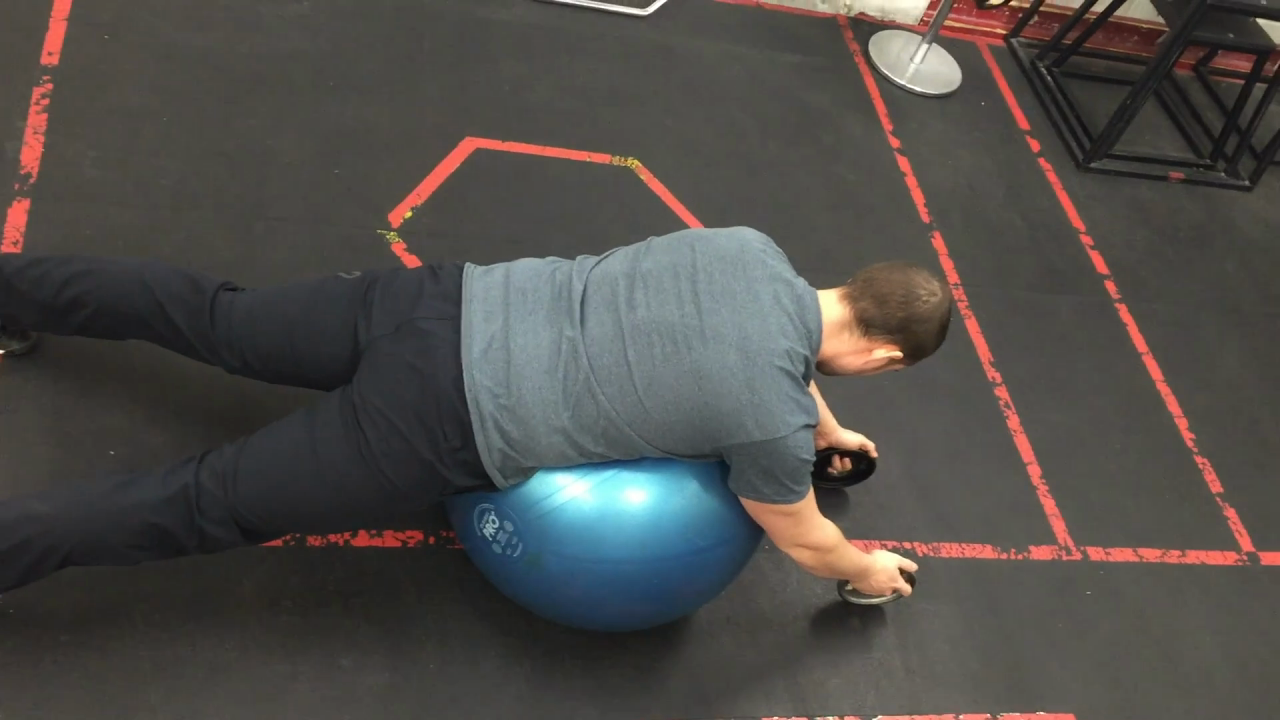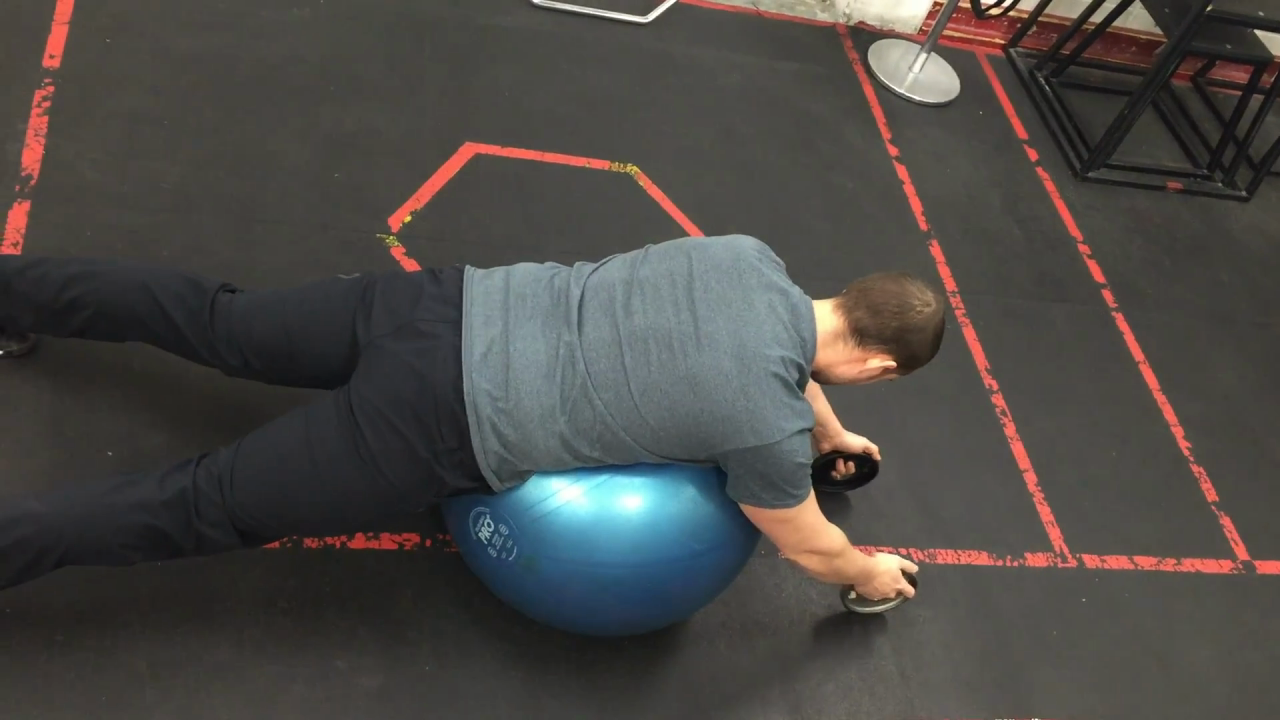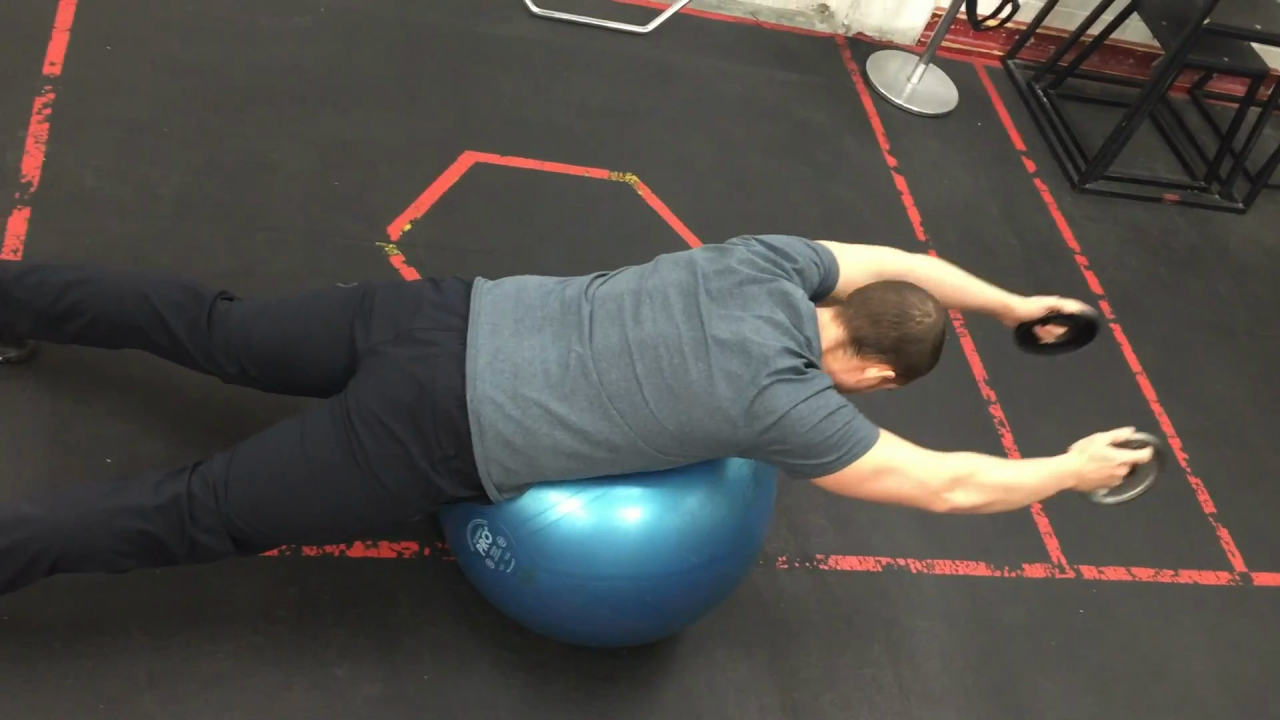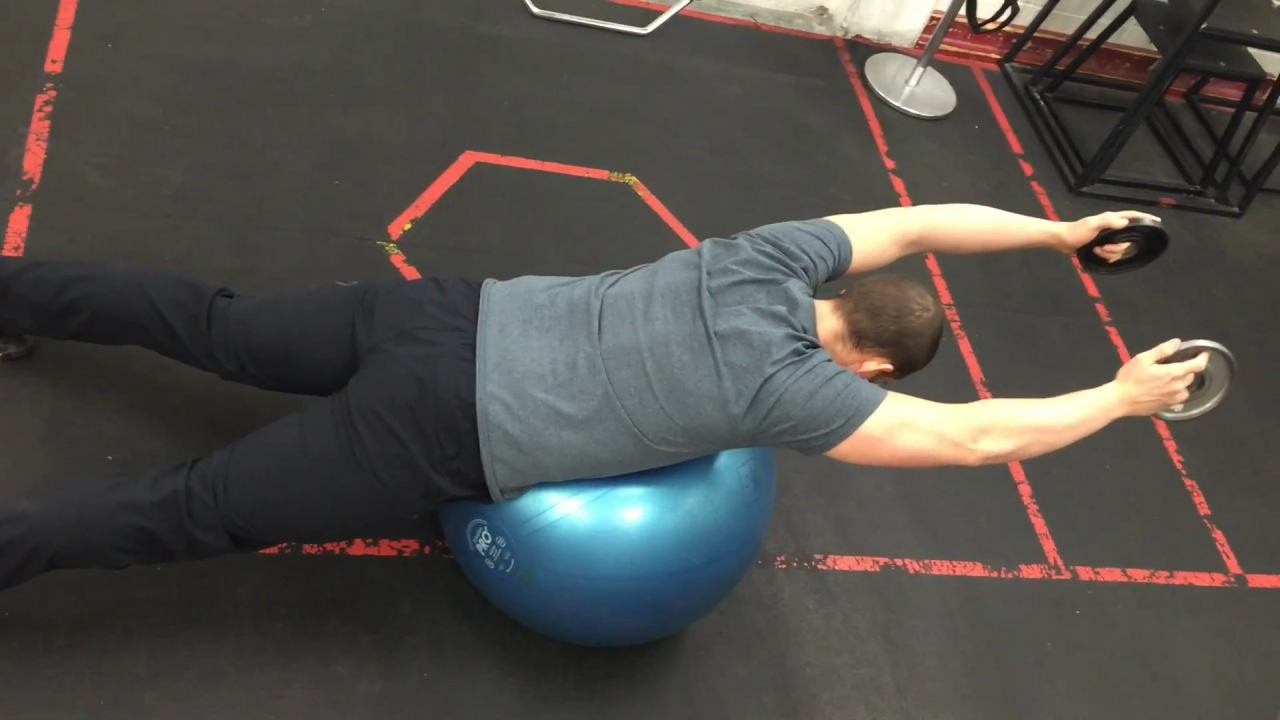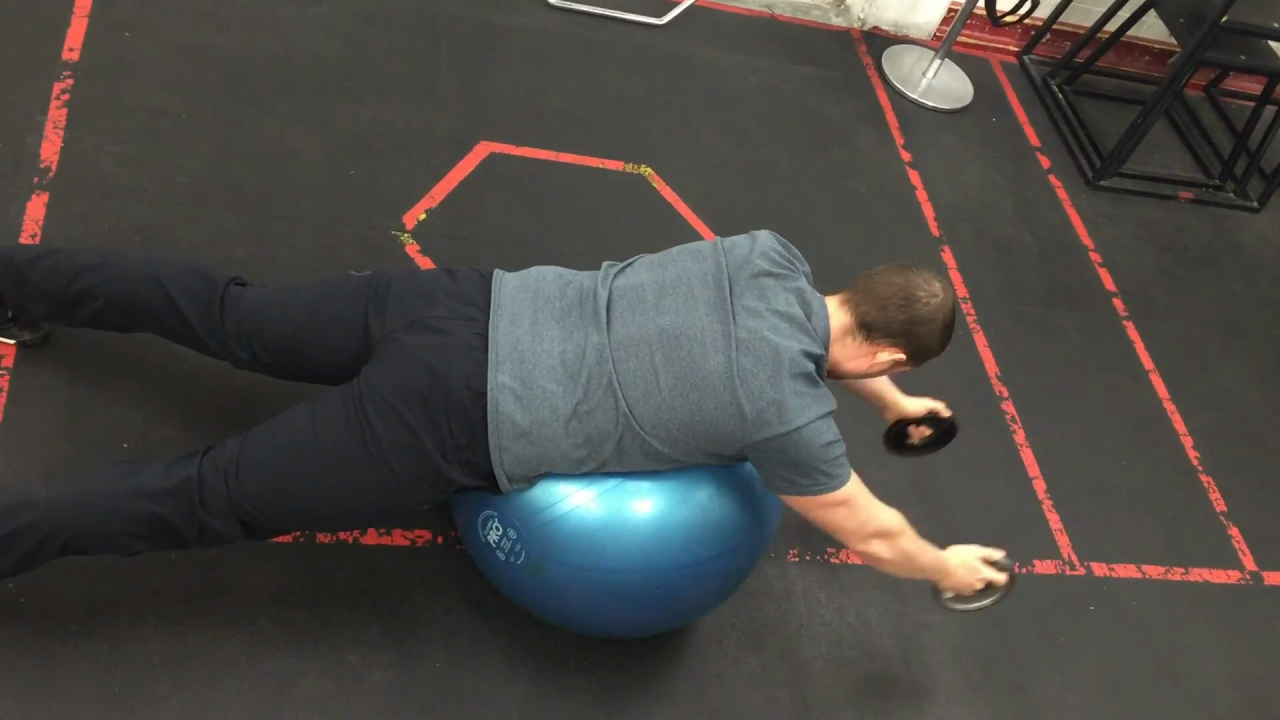
dt=1s
person 1, frame 1
left shoulder: (754, 251)
right shoulder: (769, 420)
right elbow: (804, 541)
left wrist: (825, 428)
right wrist: (871, 571)
left hip: (444, 303)
right hip: (437, 422)
left knee: (219, 319)
right knee: (206, 505)
person 1, frame 2
left shoulder: (754, 260)
right shoulder: (763, 422)
right elbow: (809, 547)
left wrist: (831, 432)
right wrist: (872, 574)
left hip: (446, 305)
right hip: (434, 418)
left knee: (216, 322)
right knee: (204, 505)
person 1, frame 3
left shoulder: (772, 264)
right shoulder: (777, 401)
left elbow: (898, 262)
right elbow: (949, 483)
left wrist: (1013, 301)
right wrist: (1075, 468)
left hip: (446, 314)
right hip: (436, 428)
left knee: (218, 330)
right knee: (200, 513)
person 1, frame 4
left shoulder: (769, 256)
right shoulder: (783, 389)
left elbow: (914, 223)
right elbow: (972, 437)
left wrist: (1064, 231)
right wrist: (1124, 398)
left hip: (446, 316)
right hip: (440, 430)
left knee: (219, 331)
right knee: (201, 511)
person 1, frame 5
left shoulder: (773, 254)
right shoulder: (785, 413)
right elbow: (870, 533)
left wrist: (894, 404)
right wrist: (947, 571)
left hip: (461, 303)
right hip: (448, 417)
left knee: (227, 315)
right knee: (211, 497)
